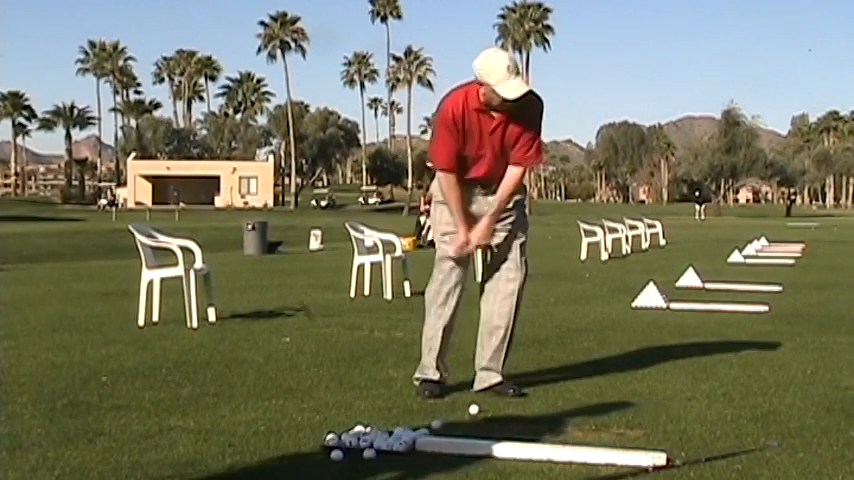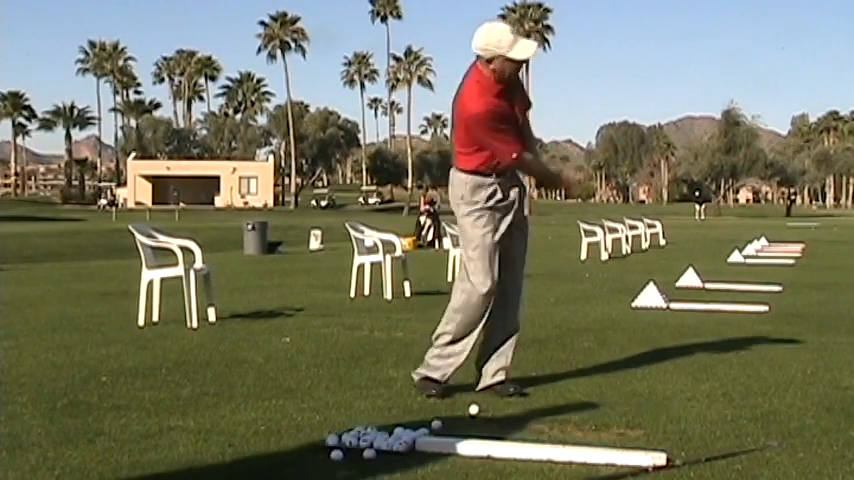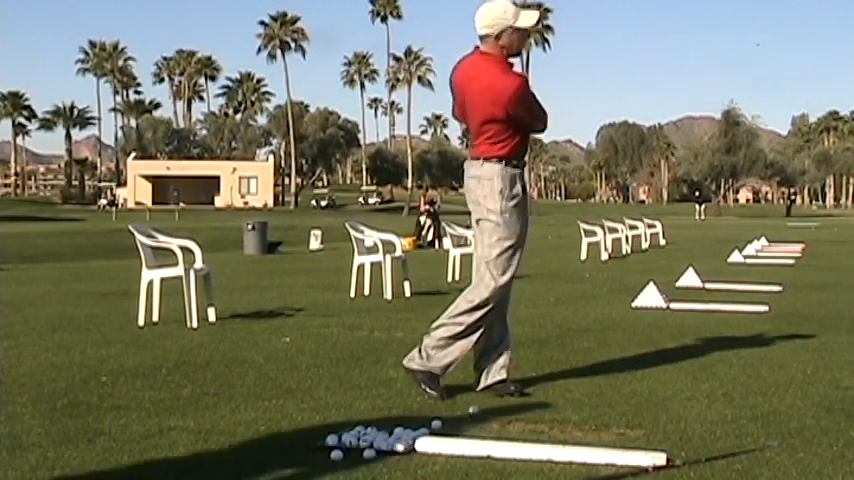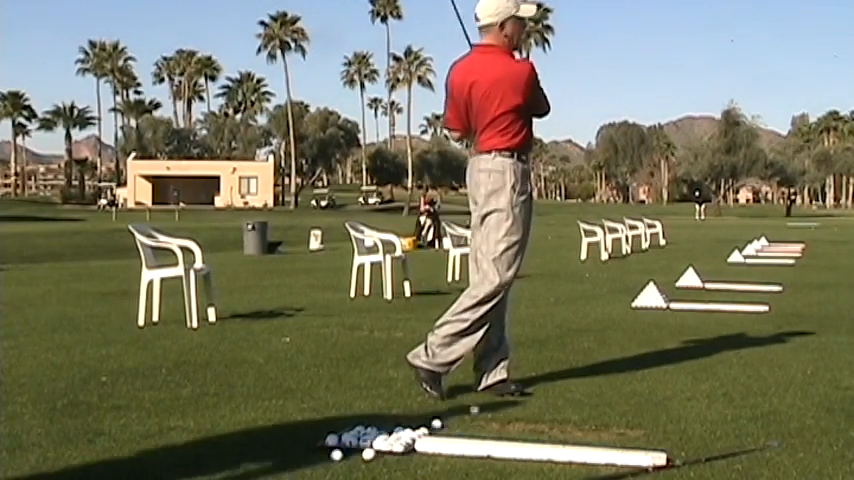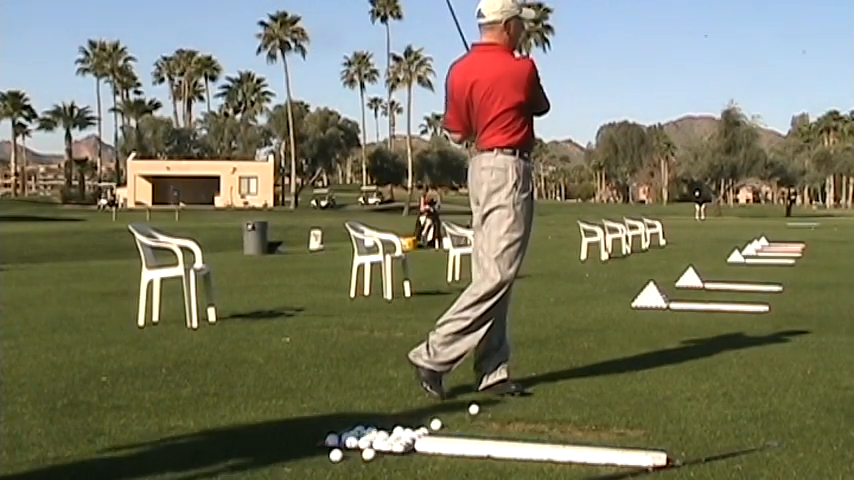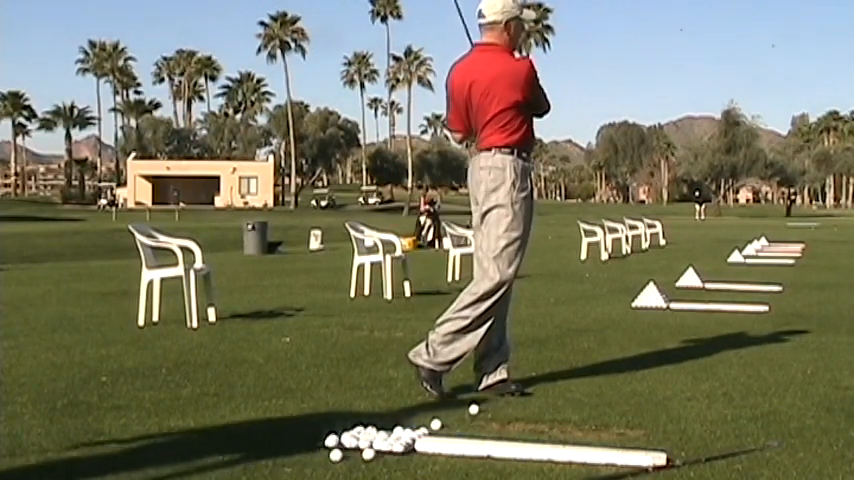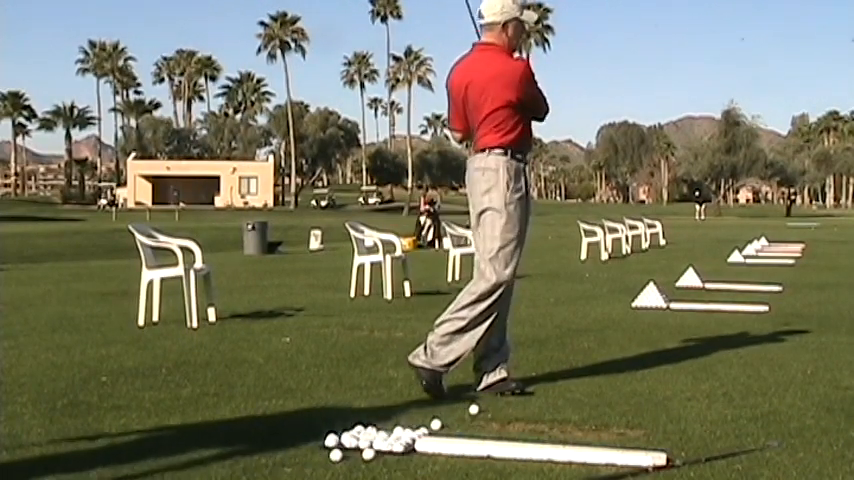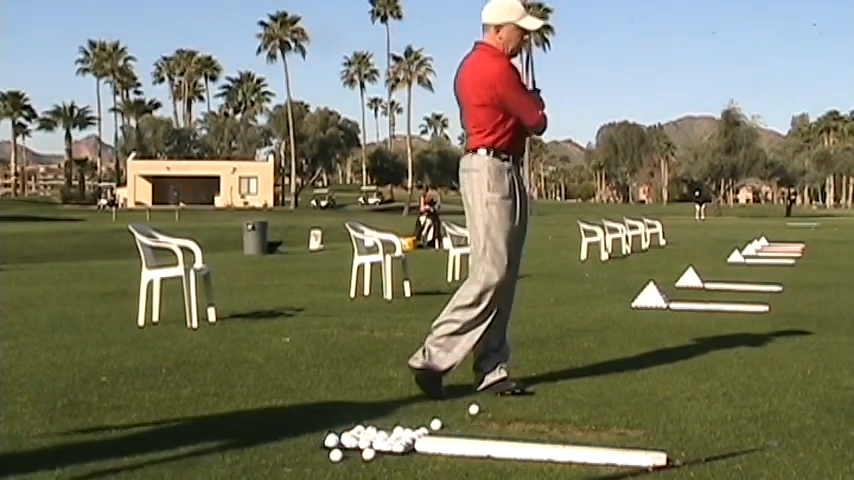
dt=0.2s
person 1, frame 1
left shoulder: (529, 105)
right shoulder: (454, 108)
left elbow: (518, 170)
right elbow: (446, 175)
left wrist: (489, 220)
right wrist: (461, 227)
left hip: (503, 193)
right hip: (456, 192)
left knee: (511, 277)
right knee: (449, 275)
left ankle: (489, 372)
right ankle: (431, 371)
person 1, frame 2
left shoulder: (502, 78)
right shoulder: (479, 105)
left elbow: (519, 121)
right elbow: (520, 158)
left wrist: (531, 149)
right wrist: (553, 178)
left hip: (504, 182)
right hip: (477, 189)
left knee: (508, 281)
right knee: (479, 282)
left ankle: (493, 372)
right ankle: (434, 368)
person 1, frame 3
left shoulder: (464, 68)
right shoulder: (511, 84)
right elbow: (539, 124)
right wrist: (519, 116)
left hip: (482, 171)
right hip: (499, 178)
left knee: (492, 277)
right knee: (493, 279)
left ankle: (491, 370)
right ankle: (428, 357)
person 1, frame 4
left shoulder: (459, 71)
right shoulder: (521, 71)
left elbow: (456, 131)
right elbow: (542, 110)
left hip: (481, 167)
right hip: (507, 171)
left knee: (488, 274)
right knee: (495, 277)
left ankle: (491, 371)
right ankle: (432, 356)
person 1, frame 5
left shoulder: (458, 71)
right shoulder: (521, 68)
left elbow: (457, 134)
right elbow: (541, 107)
left hip: (482, 166)
right hip: (509, 169)
left knee: (490, 272)
right knee: (497, 274)
left ankle: (491, 371)
right ankle: (433, 354)
person 1, frame 6
left shoulder: (459, 71)
right shoulder: (519, 69)
left elbow: (458, 134)
right elbow: (542, 108)
left hip: (482, 166)
right hip: (508, 170)
left knee: (493, 271)
right knee: (497, 273)
left ankle: (491, 371)
right ankle: (434, 354)
person 1, frame 7
left shoulder: (460, 70)
right shoulder: (515, 69)
left elbow: (459, 133)
right elbow: (540, 111)
left hip: (483, 165)
right hip: (503, 170)
left knee: (498, 273)
right knee: (495, 274)
left ankle: (491, 369)
right ankle: (433, 356)
person 1, frame 8
left shoulder: (477, 64)
right shoulder: (496, 68)
right elbow: (536, 122)
left wrist: (523, 115)
right wrist: (536, 104)
left hip: (503, 173)
right hip: (489, 172)
left knee: (501, 275)
right knee: (489, 275)
left ankle: (491, 369)
right ankle: (433, 359)
